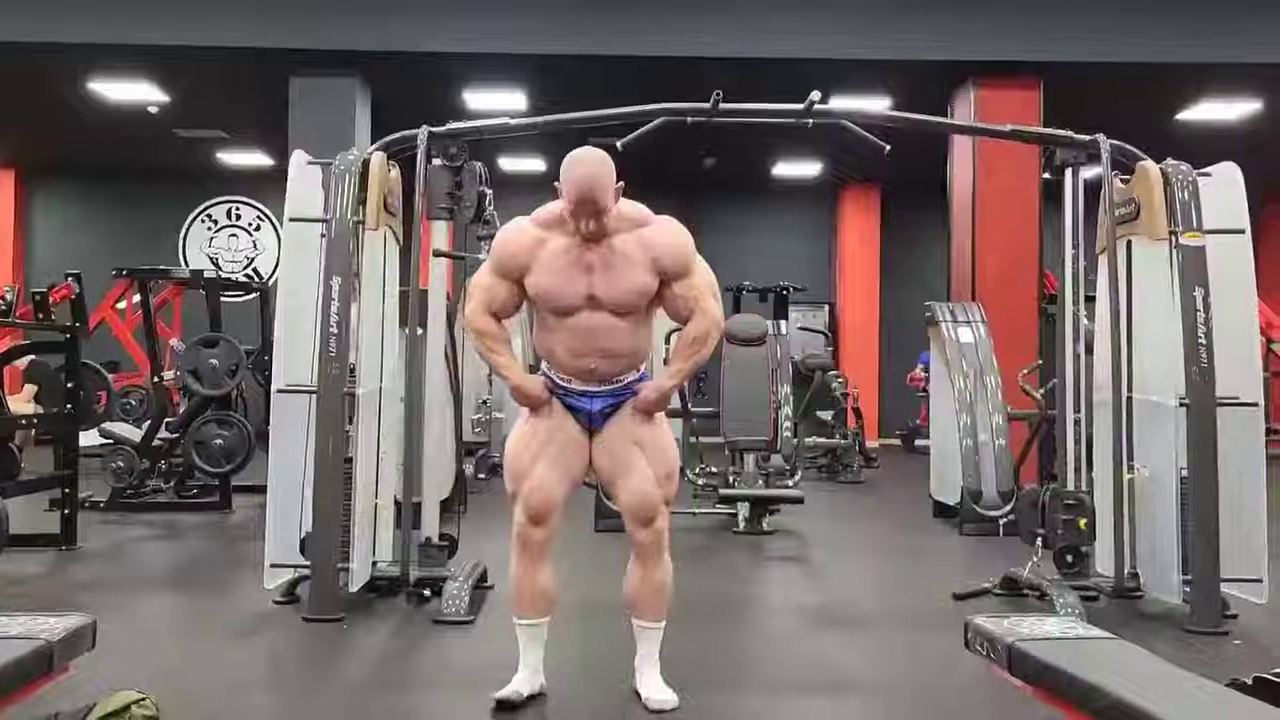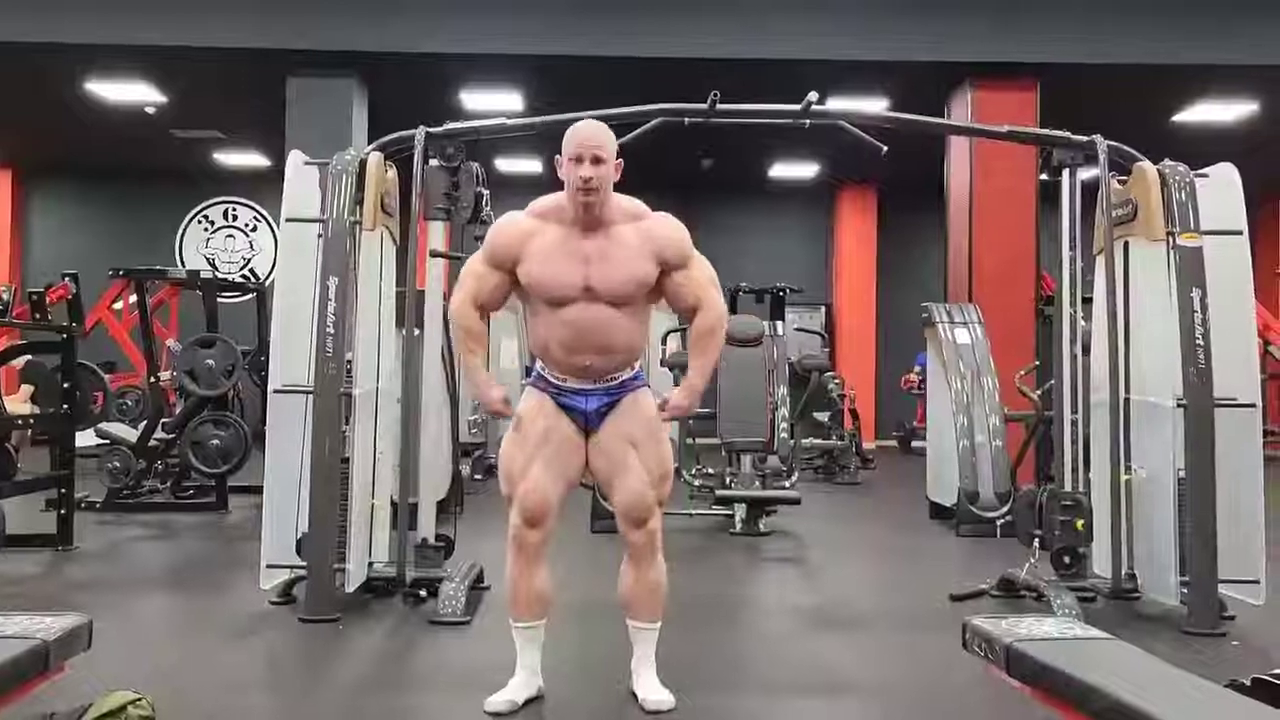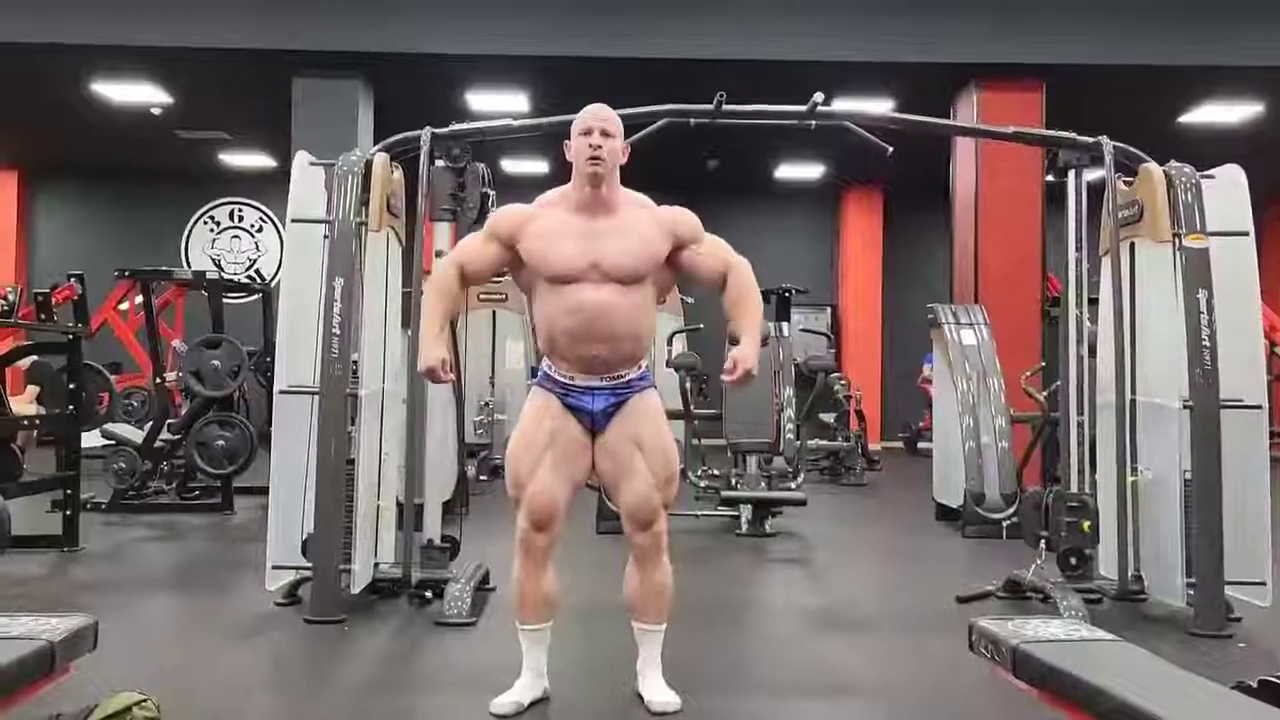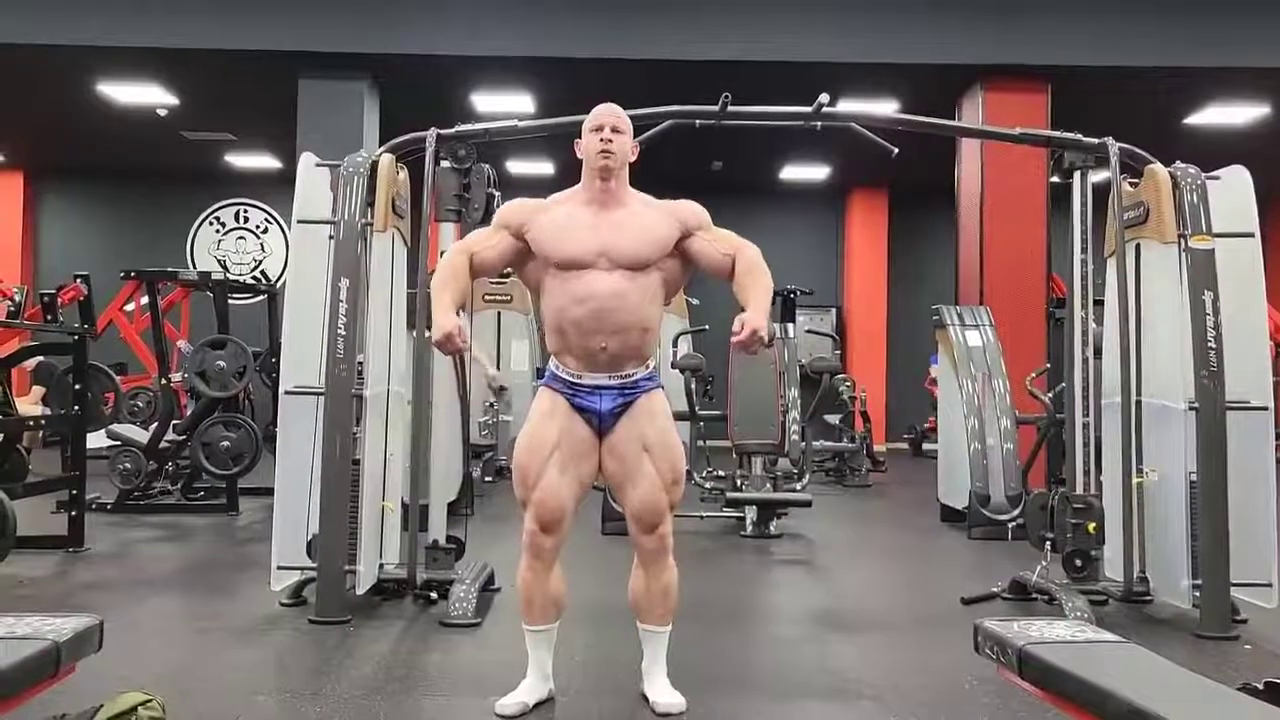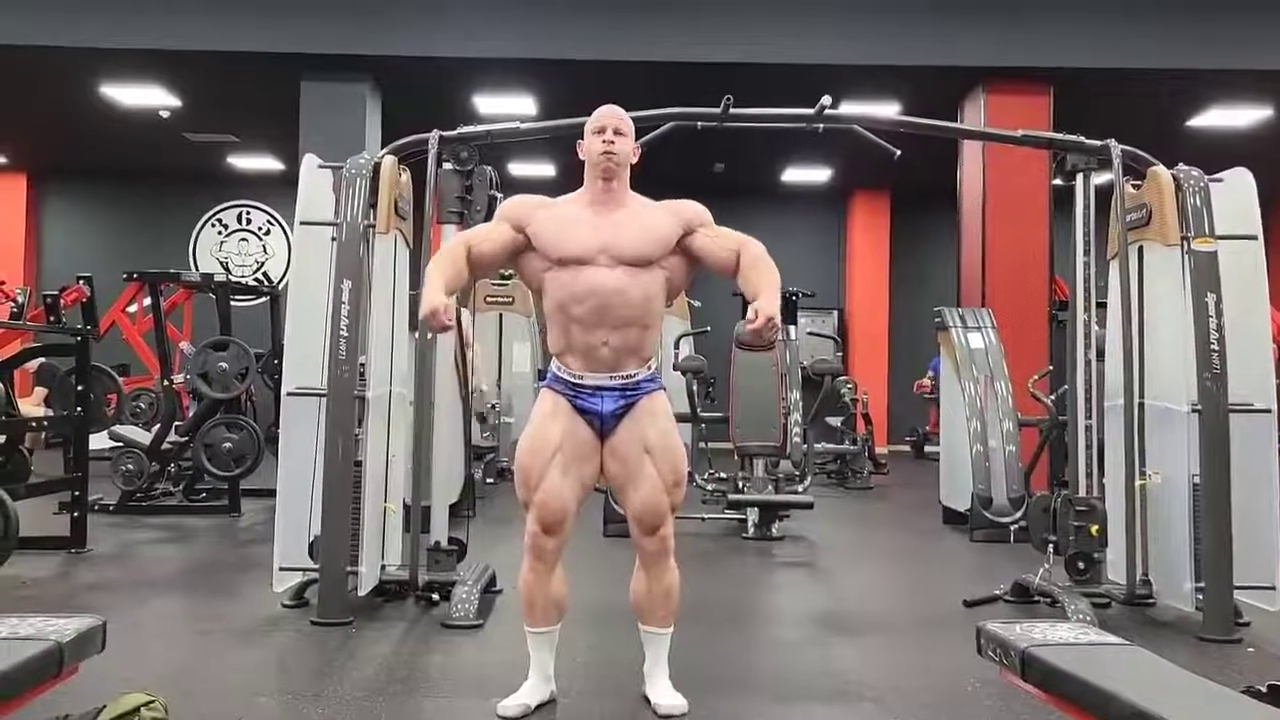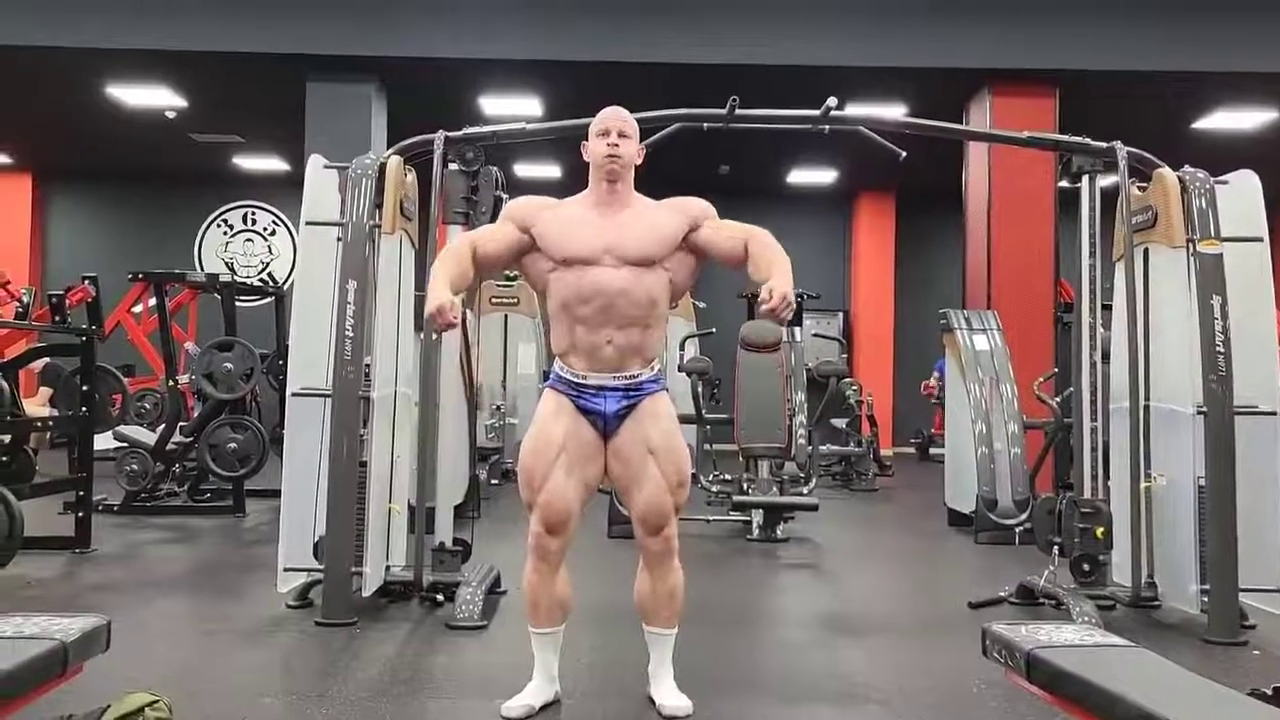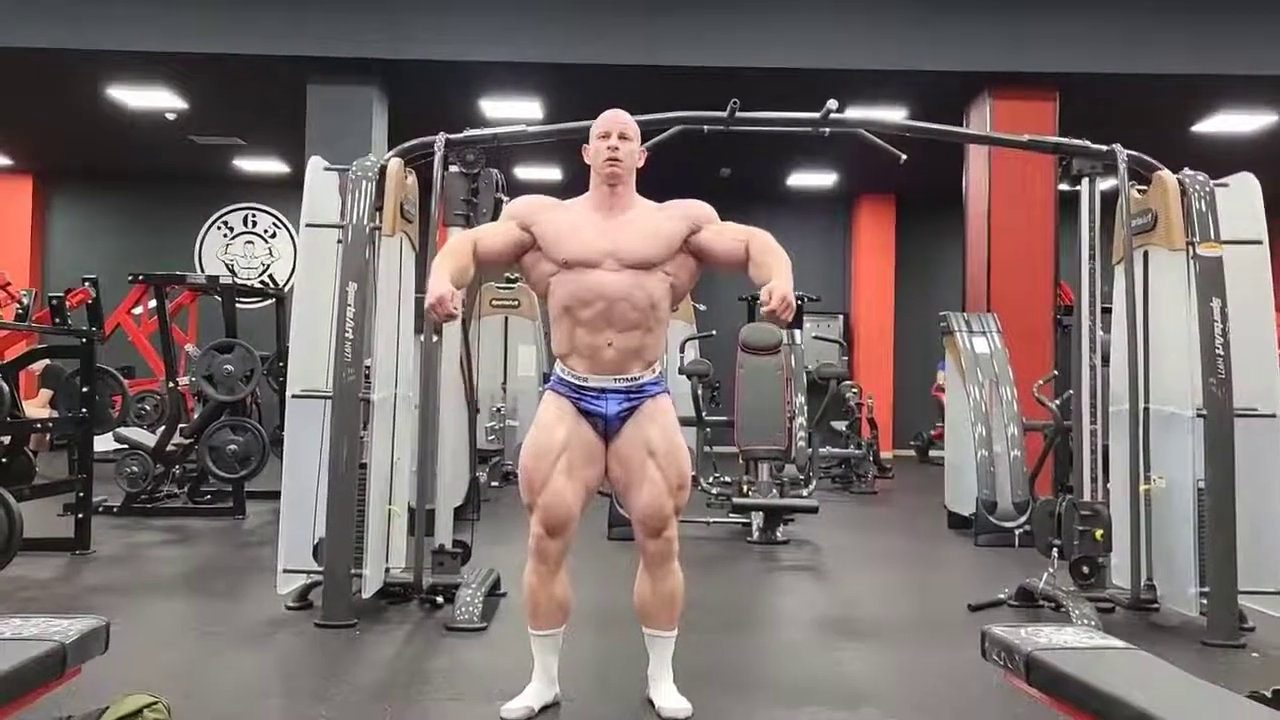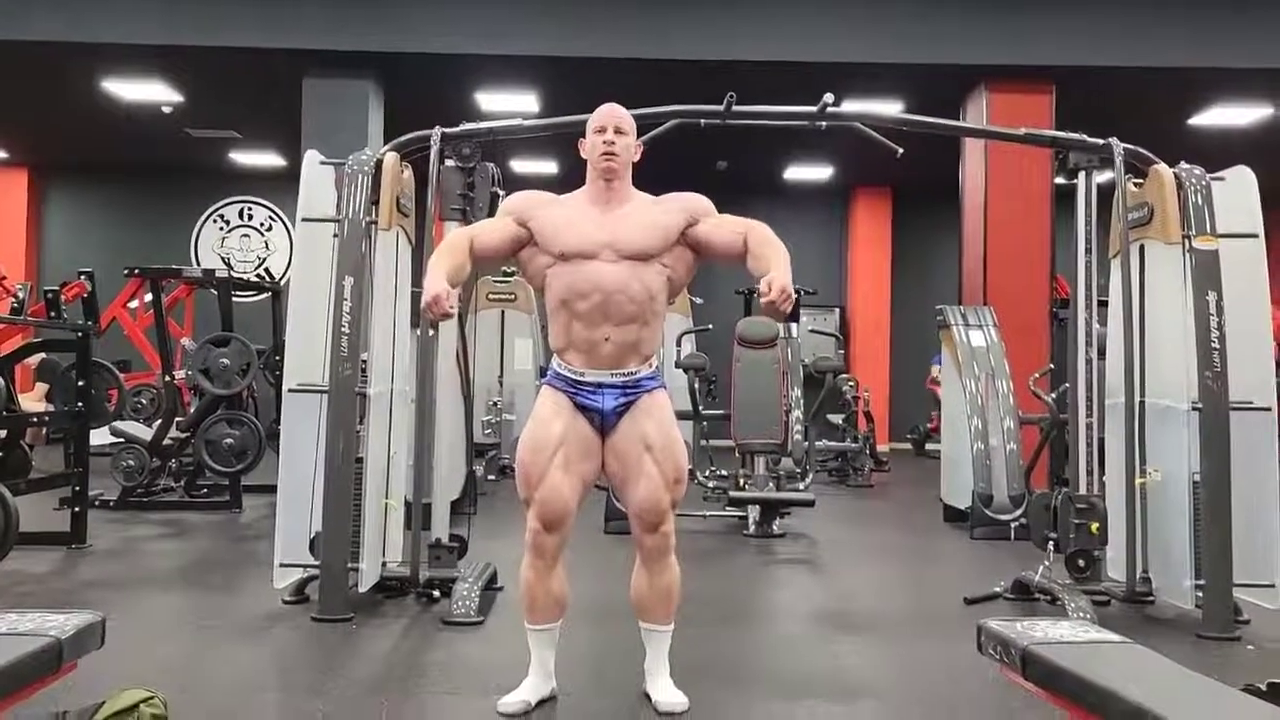
dt=0.4s
person 1, frame 1
left shoulder: (661, 239)
right shoulder: (523, 239)
left elbow: (706, 314)
right elbow: (480, 311)
left wrist: (669, 382)
right wrist: (517, 378)
left hip: (630, 399)
right hip: (554, 399)
left knee: (651, 529)
right knee: (530, 526)
left ankle: (648, 670)
right ankle: (529, 670)
person 1, frame 2
left shoulder: (658, 233)
right shoulder: (518, 232)
left elbow: (708, 308)
right elbow: (467, 304)
left wrist: (692, 384)
right wrist: (481, 380)
left hip: (626, 398)
right hip: (547, 398)
left knee: (644, 530)
right knee: (526, 528)
left ankle: (644, 671)
person 1, frame 3
left shoulder: (664, 223)
right shoulder: (524, 221)
left elbow: (732, 272)
right elbow: (454, 269)
left wrist: (748, 340)
right wrist: (432, 337)
left hip: (632, 395)
right hip: (556, 394)
left knee: (650, 533)
right knee: (534, 531)
person 1, frame 4
left shoulder: (673, 217)
right shoulder: (532, 216)
left elbow: (741, 256)
right elbow: (463, 257)
left wrist: (757, 310)
right wrist: (444, 312)
left hip: (638, 394)
right hip: (562, 393)
left knee: (654, 534)
right knee: (540, 532)
person 1, frame 5
left shoulder: (675, 217)
right shoulder: (534, 214)
left elbow: (745, 252)
right elbow: (464, 248)
left wrist: (766, 297)
right wrist: (436, 289)
left hip: (640, 395)
right hip: (565, 393)
left knee: (656, 535)
right knee: (542, 534)
person 1, frame 6
left shoulder: (678, 216)
right shoulder: (538, 215)
left elbow: (751, 240)
right elbow: (469, 248)
left wrist: (778, 277)
right wrist: (441, 288)
left hip: (643, 396)
right hip: (567, 394)
left knee: (660, 535)
right knee: (545, 534)
person 1, frame 7
left shoulder: (680, 219)
right shoulder: (540, 215)
left elbow: (752, 242)
right elbow: (470, 243)
left wrist: (779, 279)
right wrist: (442, 279)
left hip: (644, 398)
right hip: (568, 396)
left knee: (660, 537)
right knee: (546, 536)
person 1, frame 8
left shoulder: (676, 211)
right shoulder: (536, 210)
left elbow: (750, 234)
right elbow: (466, 240)
left wrist: (778, 270)
right wrist: (438, 276)
left hip: (641, 393)
right hip: (565, 391)
left knee: (656, 531)
right knee: (542, 530)
